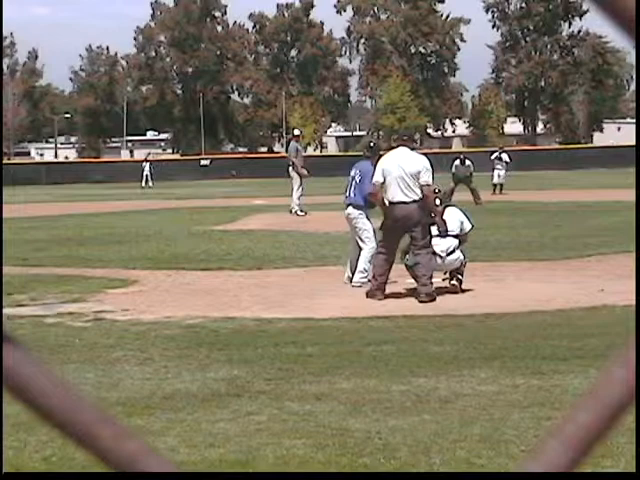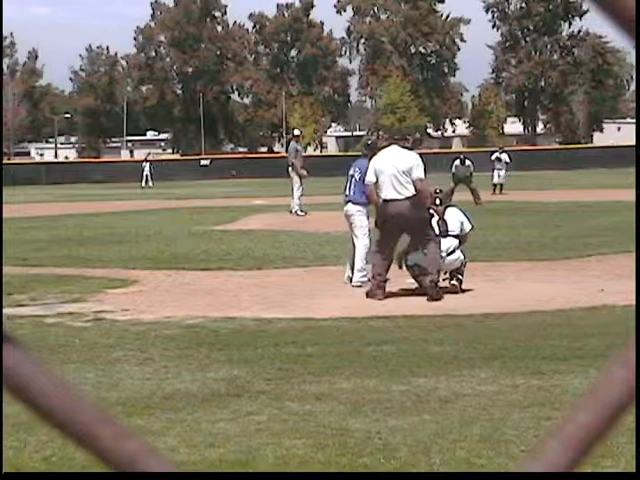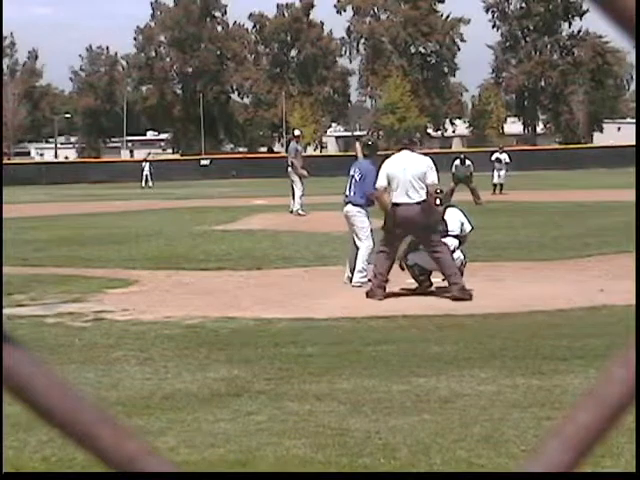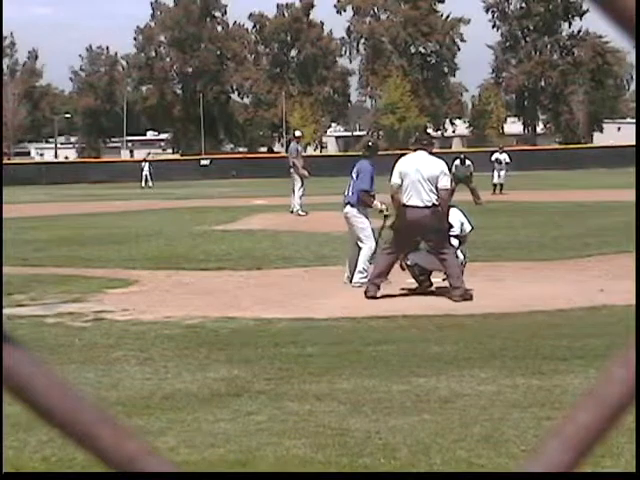
dt=0.3s
person 1, frame 1
left shoulder: (385, 159)
right shoulder: (421, 159)
left elbow: (376, 191)
right elbow: (427, 192)
left wrist: (385, 210)
right wrist: (436, 213)
left hip: (394, 210)
right hip: (416, 209)
left knee: (385, 250)
right knee: (422, 250)
left ankle: (377, 289)
right ankle: (425, 290)
person 1, frame 2
left shoulder: (377, 158)
right shoulder: (412, 156)
left elbow: (370, 190)
right elbow: (420, 187)
left wrist: (380, 209)
right wrist: (426, 207)
left hip: (388, 208)
right hip: (411, 206)
left knee: (383, 248)
right knee: (429, 241)
left ankle: (377, 288)
right ankle: (431, 281)
person 1, frame 3
left shoulder: (388, 163)
right shoulder: (424, 160)
left elbow: (379, 194)
right elbow: (433, 191)
left wrist: (390, 213)
right wrist: (434, 212)
left hip: (399, 212)
right hip: (422, 211)
left knee: (386, 250)
right knee: (438, 248)
left ankle: (377, 288)
right ankle: (457, 287)
person 1, frame 4
left shoulder: (403, 161)
right shoulder: (439, 164)
left elbow: (394, 193)
right elbow: (444, 196)
left wrist: (400, 214)
right wrist: (443, 218)
left hip: (407, 214)
right hip: (430, 214)
left knee: (390, 250)
right knee: (445, 251)
left ankle: (372, 287)
right ankle: (458, 290)
person 2, frame 1
left shoulder: (357, 166)
right shoulder: (369, 169)
right elbow: (369, 194)
left hip: (350, 209)
right hip: (359, 211)
left knee: (357, 244)
right knee: (370, 244)
left ankle: (350, 276)
right ankle: (360, 279)
person 2, frame 2
left shoulder: (355, 164)
right shoulder: (369, 166)
left hip: (349, 206)
right hip: (358, 208)
left knee: (356, 242)
right knee: (363, 243)
left ankle: (350, 275)
right ankle: (359, 278)
person 2, frame 3
left shoulder: (356, 164)
right shoulder: (370, 168)
right elbow: (370, 195)
left hip: (349, 207)
right hip: (358, 210)
left knee: (357, 243)
right knee: (366, 243)
left ankle: (350, 275)
right ankle: (359, 279)
person 2, frame 4
left shoulder: (359, 164)
right shoulder: (367, 167)
right elbow: (362, 193)
left wrist: (375, 203)
right wrist: (375, 205)
left hip: (350, 208)
right hip: (357, 210)
left knee: (356, 244)
right knee: (369, 244)
left ankle: (350, 276)
right ankle: (359, 279)
